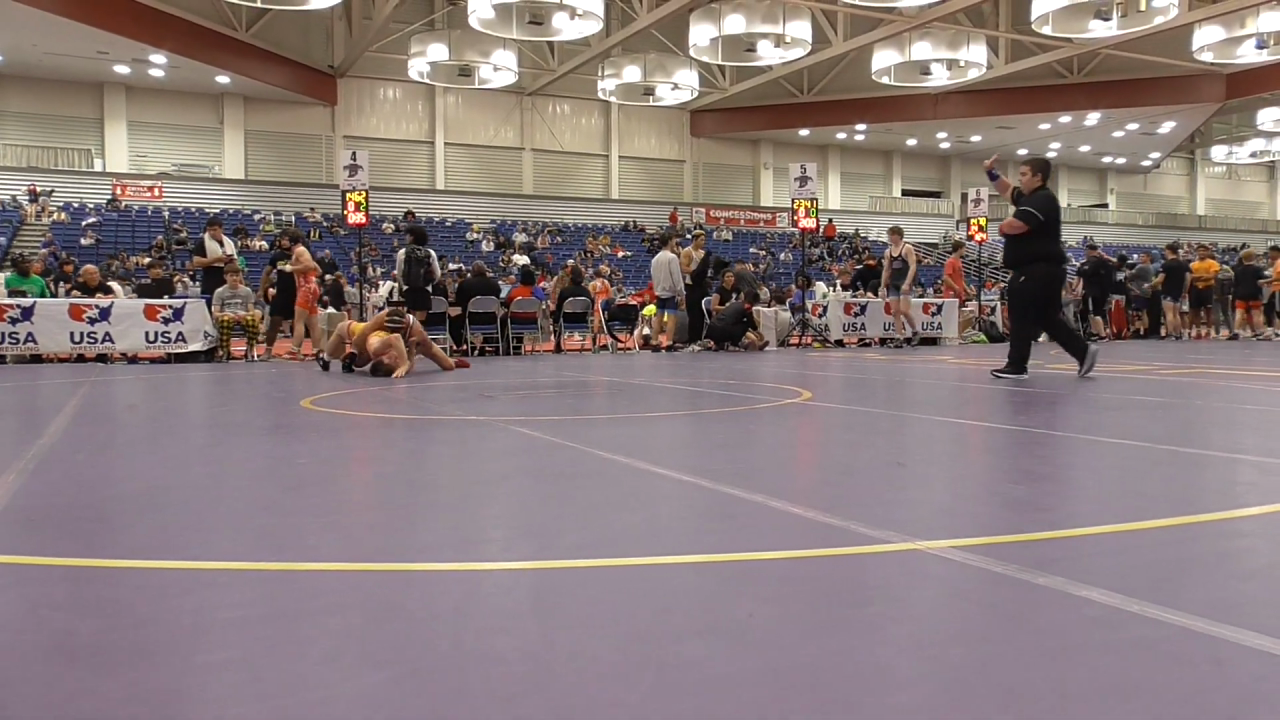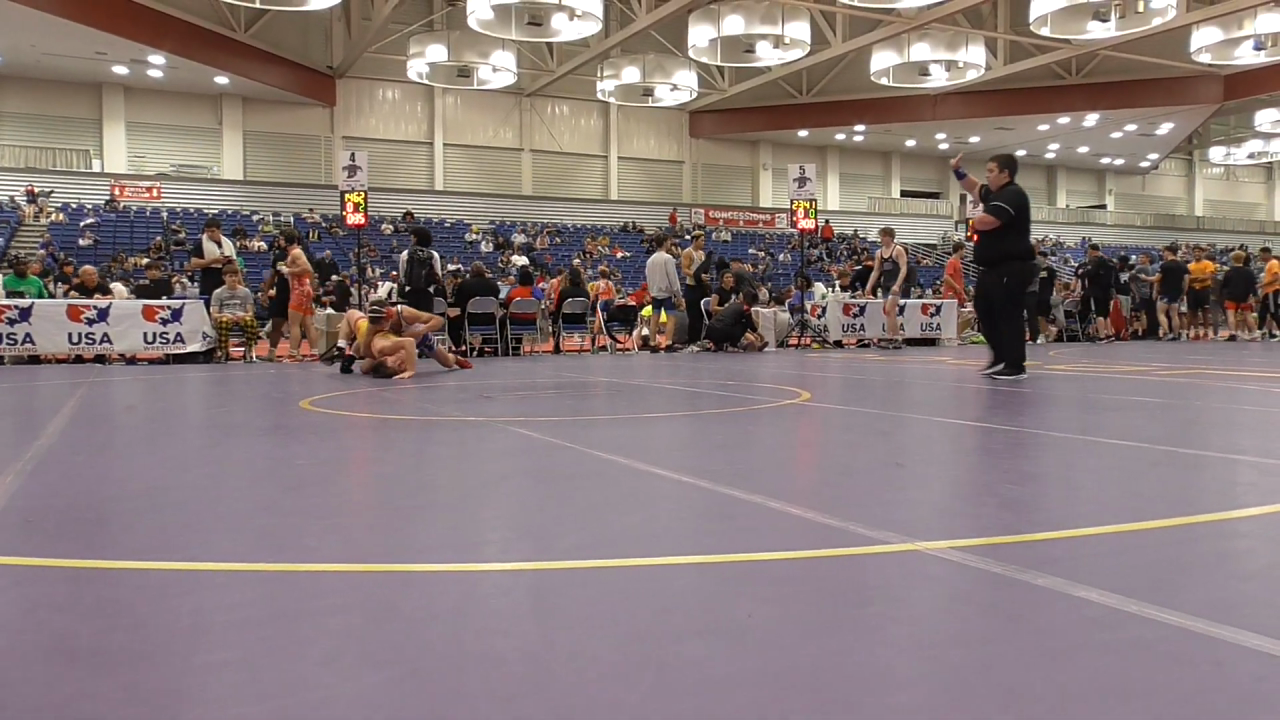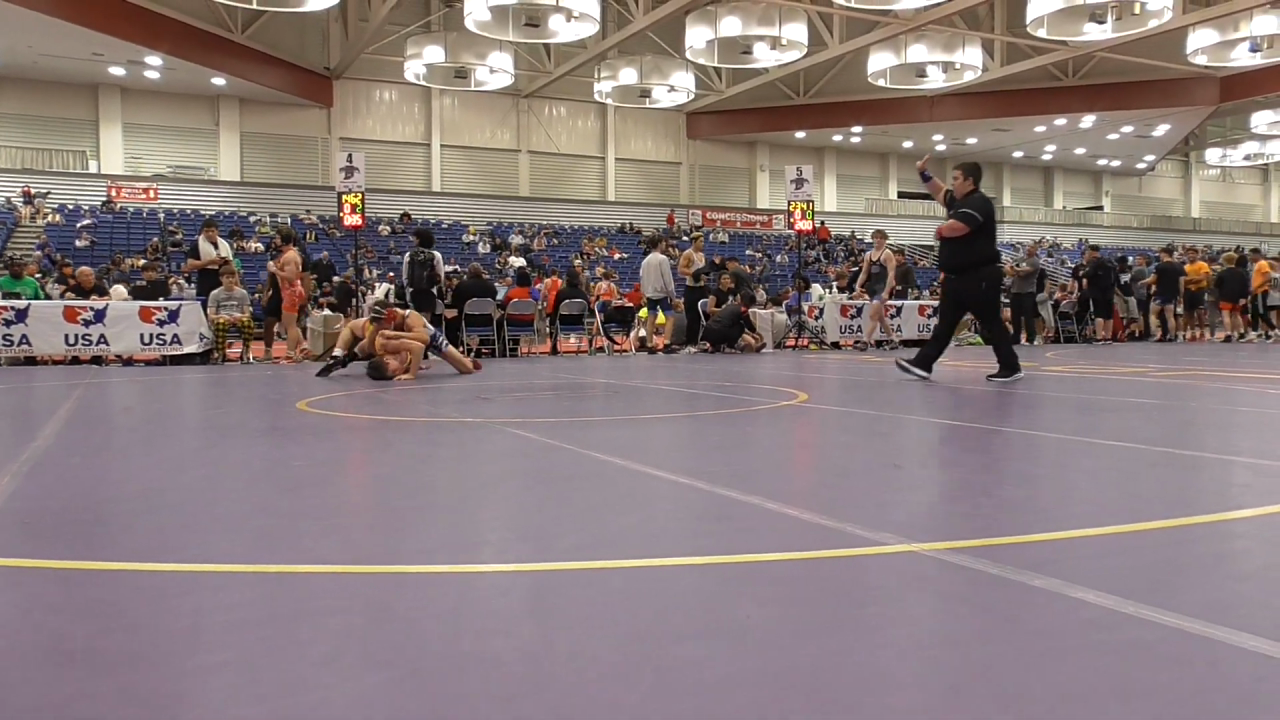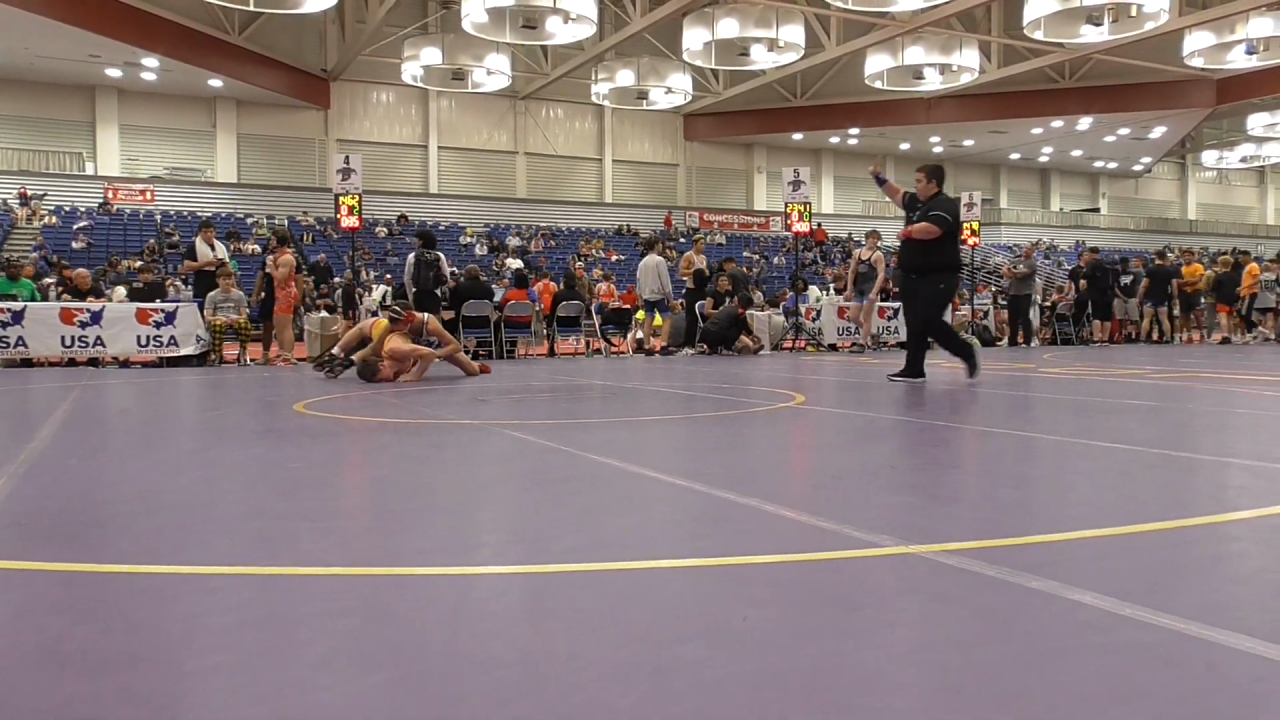
dt=0.2s
person 1, frame 1
left shoulder: (1042, 199)
right shoulder: (1031, 196)
left elbow: (1014, 225)
right elbow: (1007, 190)
left wrist: (1003, 226)
right wrist: (991, 173)
left hip: (1039, 270)
right hip: (1039, 269)
left knee: (1022, 317)
right knee: (1049, 318)
left ankle: (1015, 367)
right ankle: (1084, 351)
person 1, frame 2
left shoulder: (1012, 195)
right shoulder: (995, 193)
left elbow: (986, 221)
right elbow: (975, 189)
left wrist: (974, 224)
right wrist: (957, 170)
left hip: (1011, 268)
right hip: (994, 268)
left knee: (1008, 318)
right knee: (985, 313)
left ankle: (1015, 367)
right ankle: (1002, 358)
person 1, frame 3
left shoulder: (978, 202)
right shoulder: (958, 200)
left elbow: (955, 227)
right elbow: (938, 191)
left wrist: (940, 230)
right wrist: (924, 173)
left hip: (979, 275)
right hip: (956, 275)
left knee: (991, 321)
right knee: (946, 321)
left ankle: (1011, 367)
right ankle: (923, 363)
person 1, frame 4
left shoulder: (944, 204)
right shoulder: (918, 202)
left elbow: (930, 230)
right elbow: (896, 194)
left wrist: (906, 233)
right wrist: (878, 176)
left hip: (939, 277)
right hip: (915, 276)
left knee: (930, 321)
right knee: (914, 324)
left ankle: (967, 354)
right ankle: (913, 369)
